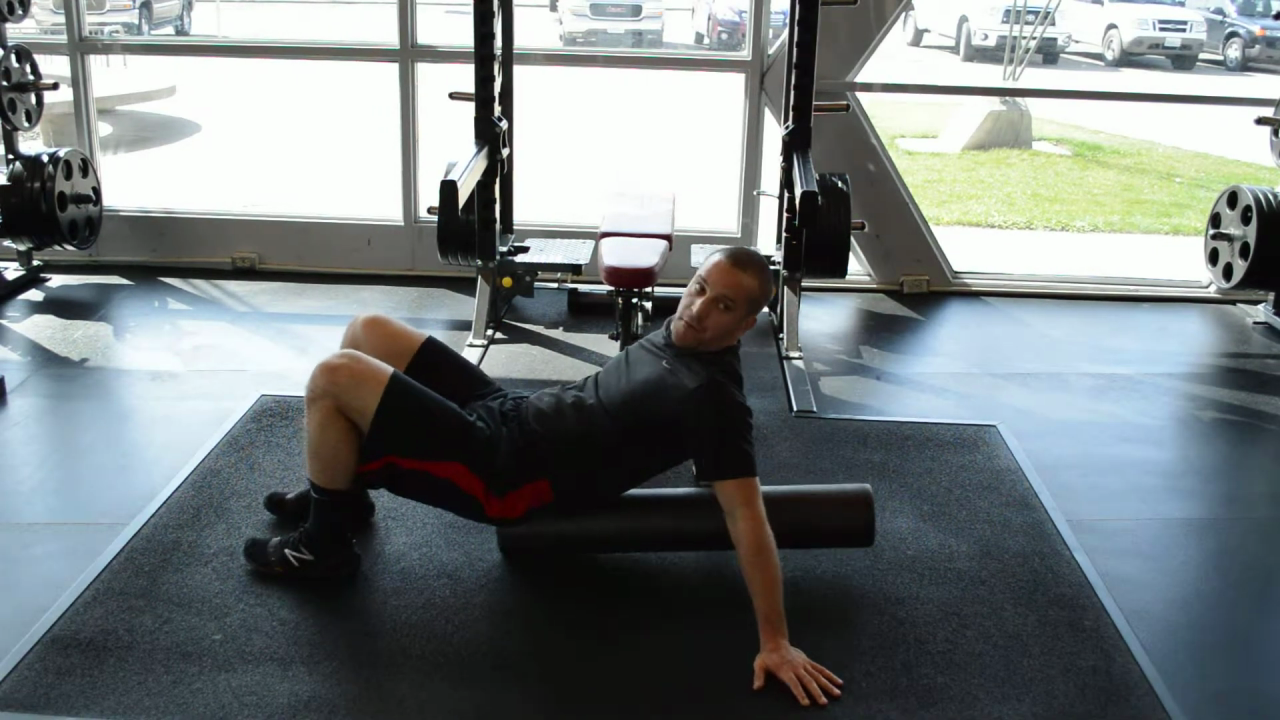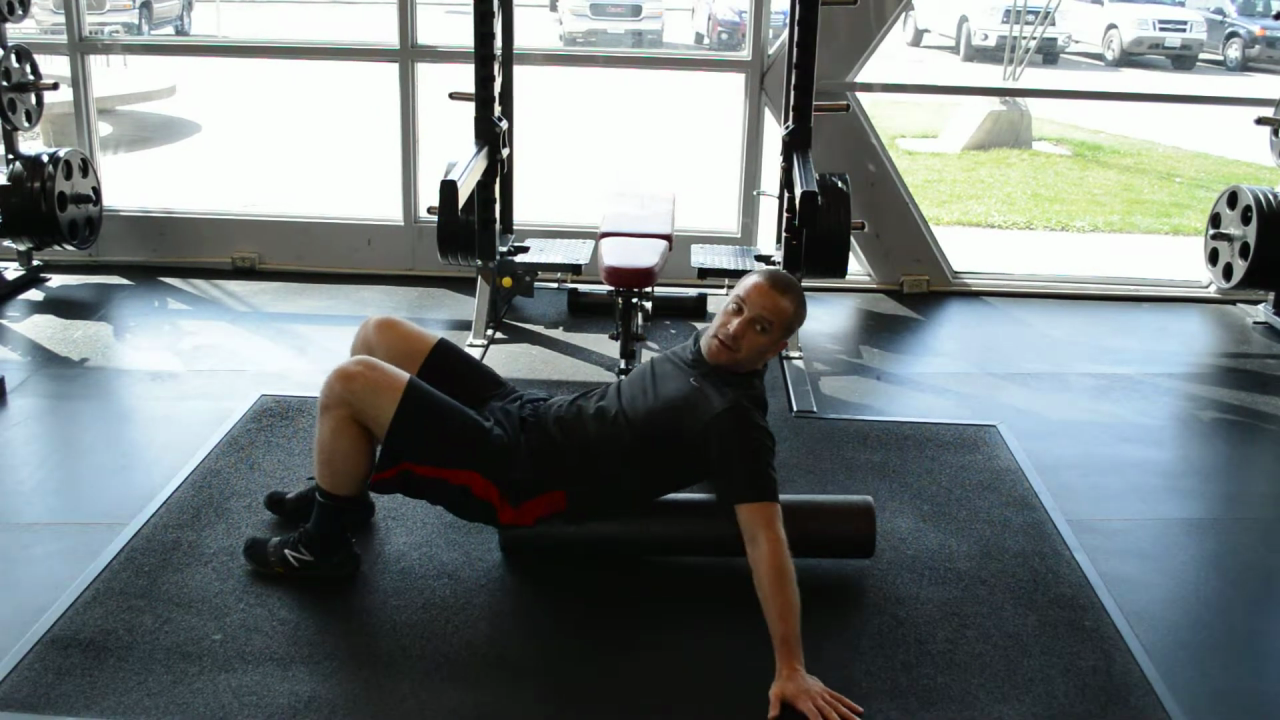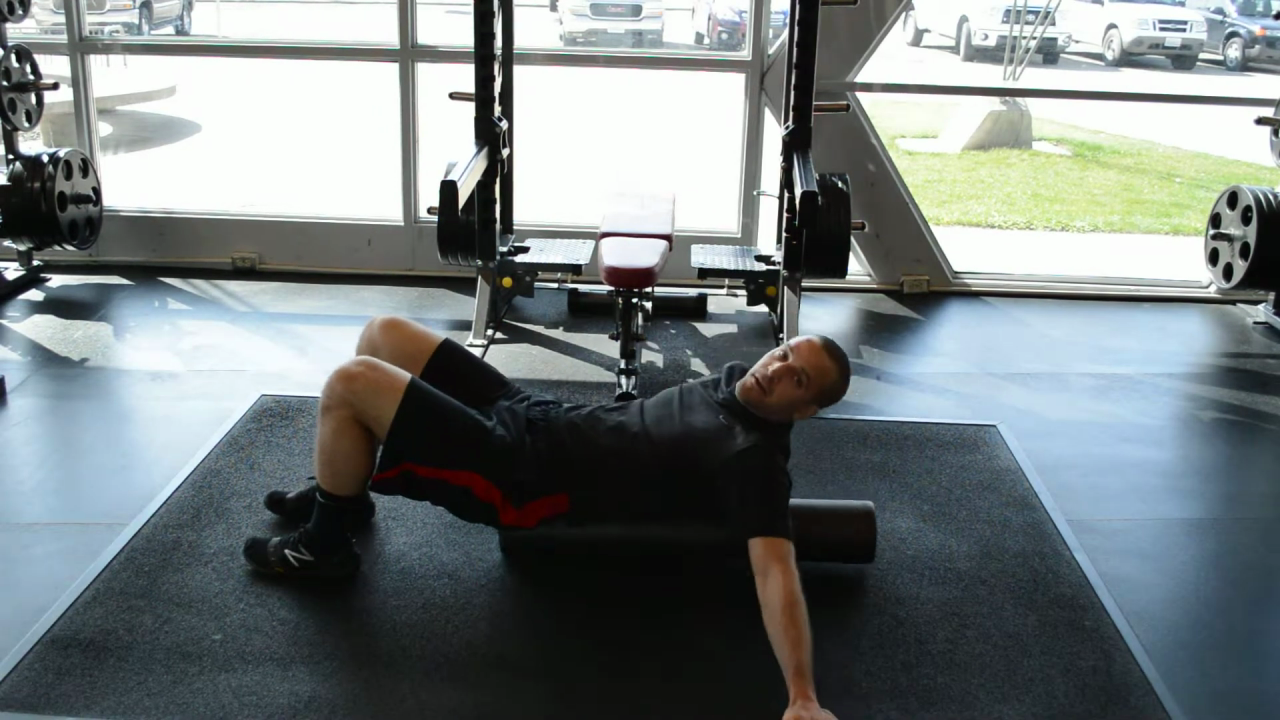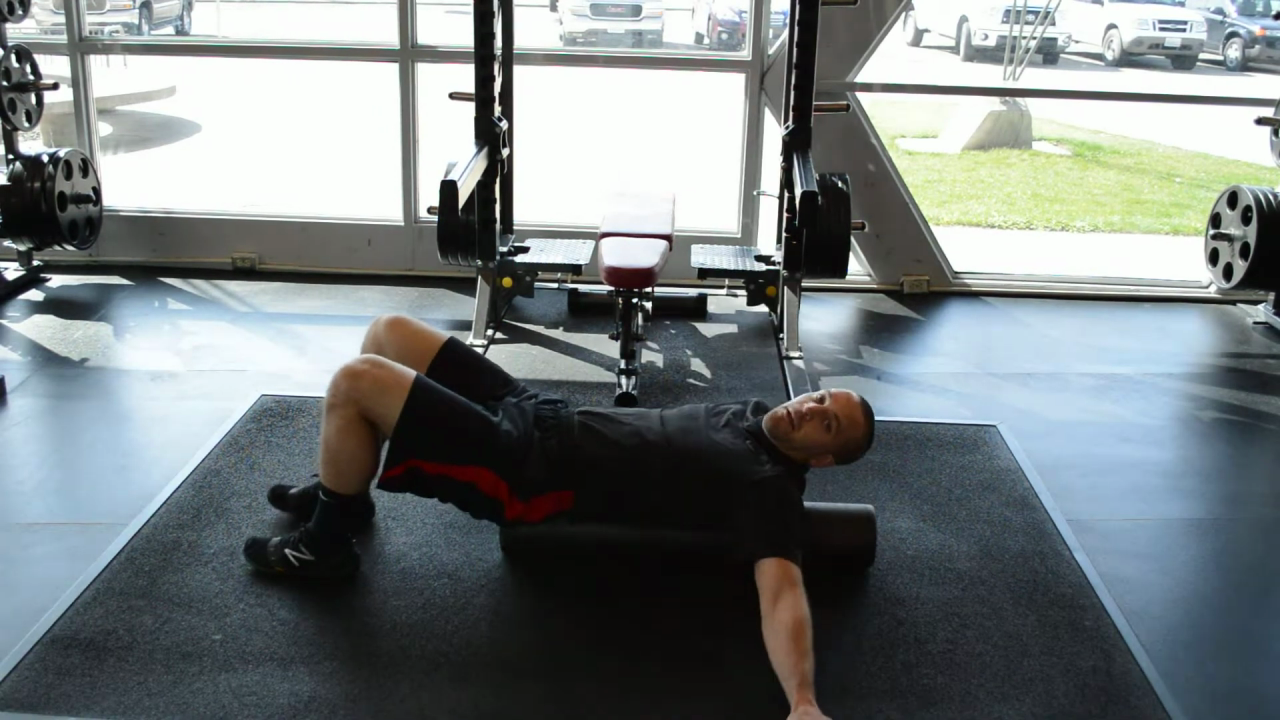
dt=0.3s
person 1, frame 1
left shoulder: (713, 399)
right shoulder: (683, 331)
left elbow: (746, 518)
left wrist: (774, 642)
left hip: (503, 470)
right hip: (507, 414)
left knee: (332, 377)
right knee: (366, 332)
left ankle: (323, 544)
right ankle: (342, 494)
person 1, frame 2
left shoulder: (736, 419)
right shoulder: (710, 346)
left elbow: (765, 541)
left wrist: (790, 669)
left hip: (516, 475)
right hip: (523, 415)
left knee: (347, 384)
right knee: (378, 333)
left ankle: (324, 544)
right ankle: (344, 493)
person 1, frame 3
left shoulder: (755, 460)
right shoulder: (740, 384)
left elbow: (775, 573)
left hip: (518, 476)
right hip: (533, 418)
left knee: (348, 384)
right knee: (383, 333)
left ankle: (323, 546)
right ankle: (342, 495)
person 1, frame 4
left shoulder: (771, 486)
right shoulder: (762, 417)
left elbow: (781, 593)
left hip: (525, 473)
right hip: (543, 418)
left knee: (354, 383)
right knee: (389, 332)
left ankle: (325, 543)
right ankle: (345, 494)
